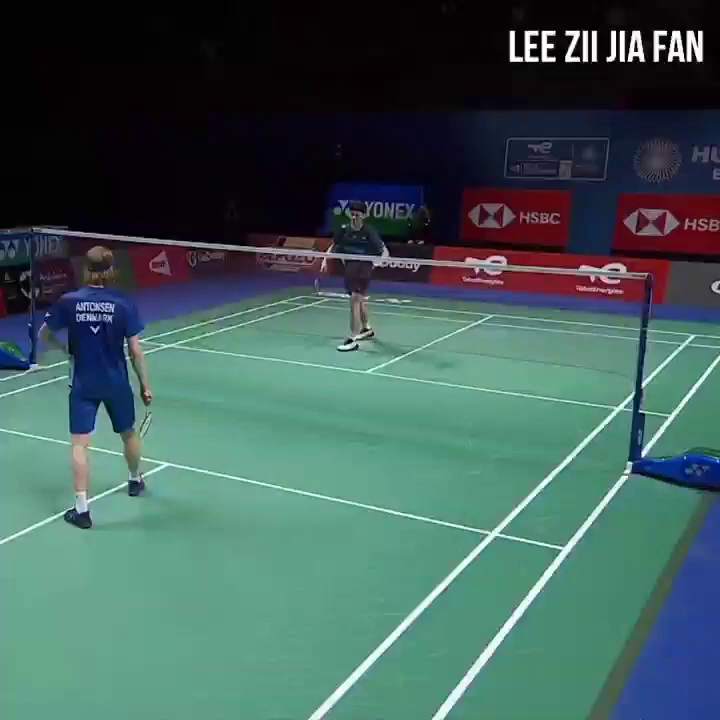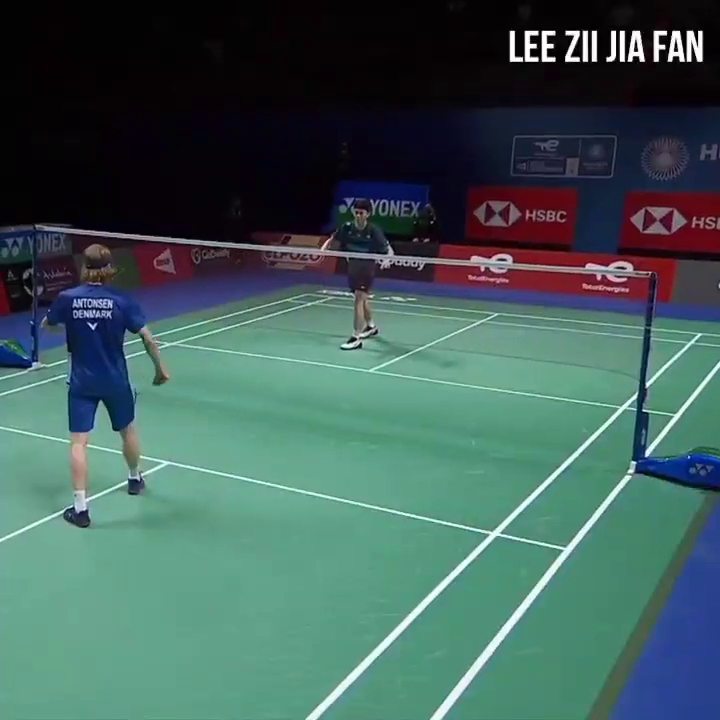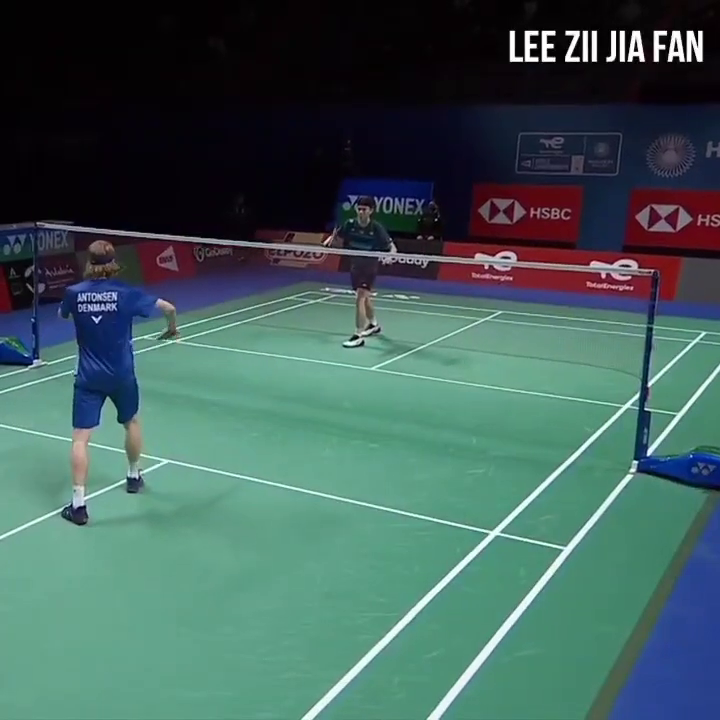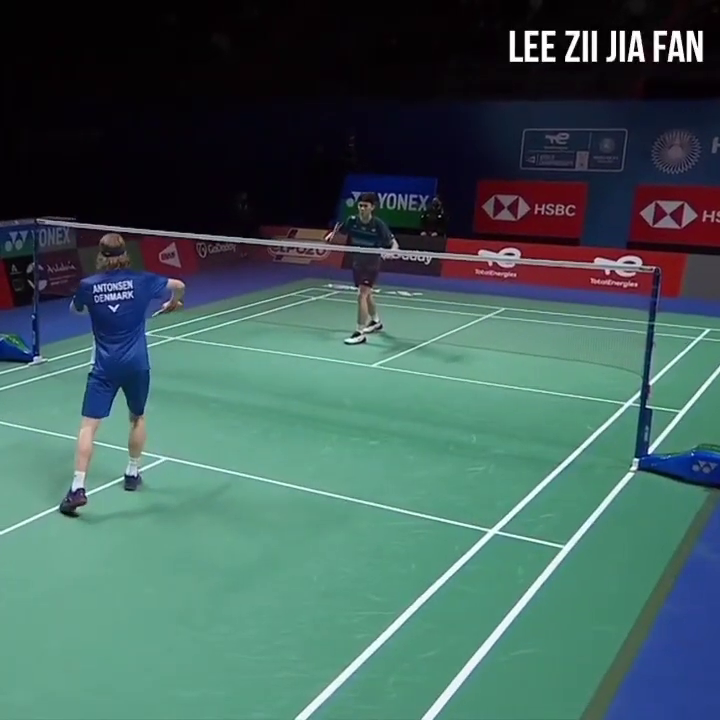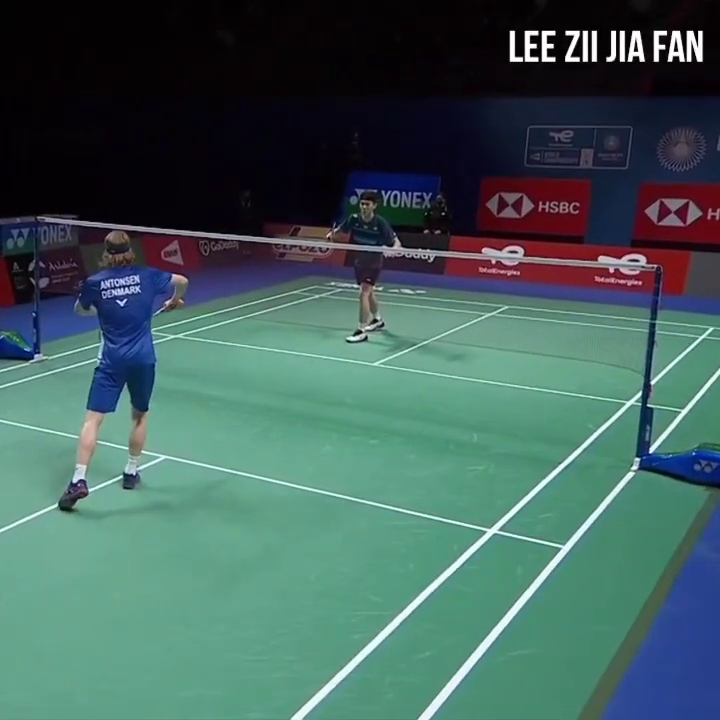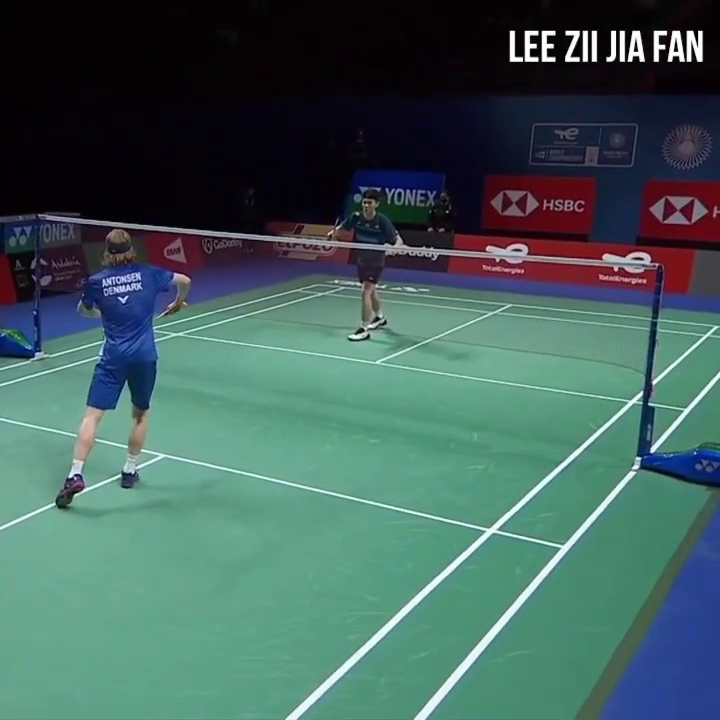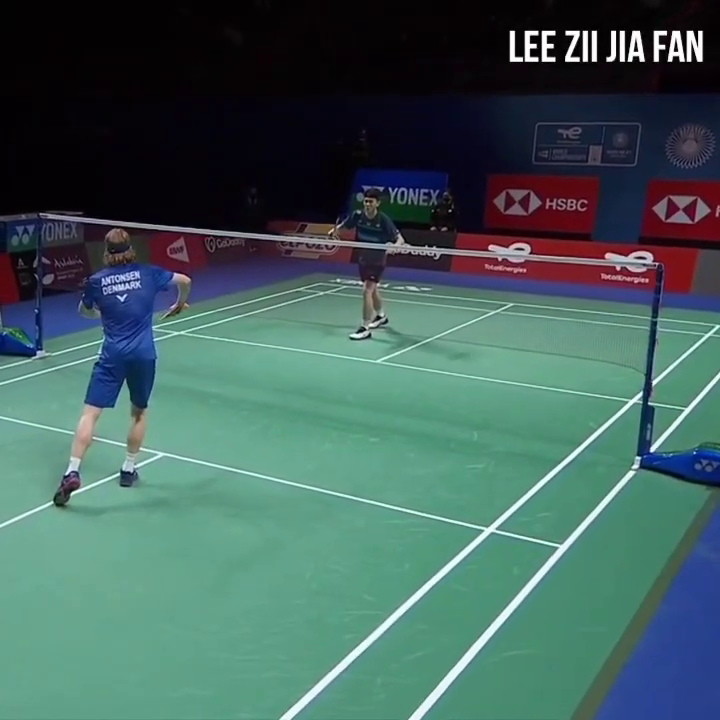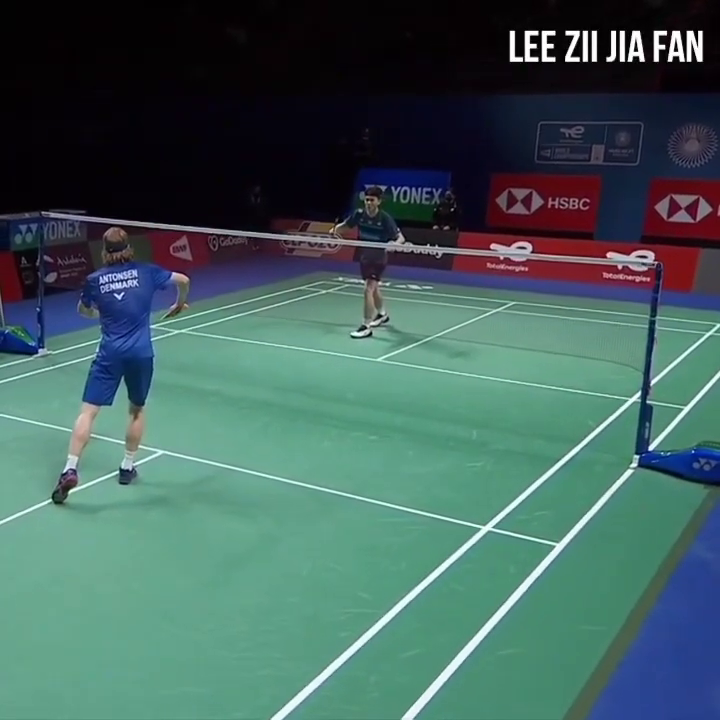
dt=0.3s
person 1, frame 1
left shoulder: (68, 301)
right shoulder: (123, 304)
left elbow: (44, 334)
right elbow: (135, 350)
right wrist: (146, 386)
left hip: (83, 385)
right hip: (116, 383)
left knee: (79, 444)
right knee: (129, 434)
left ankle: (82, 509)
right ankle: (135, 480)
person 1, frame 2
left shoulder: (67, 298)
right shoulder: (121, 301)
left elbow: (46, 325)
right elbow: (148, 339)
right wrist: (160, 369)
left hip: (82, 382)
right hip: (115, 380)
left knee: (78, 442)
right knee: (128, 430)
left ankle: (80, 508)
right ankle: (135, 479)
person 1, frame 3
left shoulder: (73, 292)
right shoulder: (126, 293)
left elbow: (62, 315)
right elbow: (168, 308)
right wrist: (172, 328)
left hip: (88, 376)
right hip: (121, 374)
left knee: (80, 437)
right knee: (131, 422)
left ankle: (78, 504)
right ankle: (134, 476)
person 1, frame 4
left shoulder: (88, 285)
right shoulder: (140, 280)
left elbow: (75, 309)
right elbow: (179, 286)
right wrist: (173, 303)
left hip: (104, 365)
right hip: (136, 364)
left knee: (88, 426)
right knee: (137, 417)
left ankle: (78, 489)
right ankle: (132, 474)
person 1, frame 5
left shoulder: (94, 282)
right shoulder: (146, 276)
left elbow: (80, 310)
right elbow: (182, 281)
right wrist: (175, 301)
left hip: (112, 360)
right hip: (142, 359)
left knee: (93, 419)
right knee: (140, 415)
left ankle: (79, 480)
right ankle: (131, 472)
person 1, frame 6
left shoulder: (96, 281)
right shoulder: (147, 274)
left elbow: (83, 311)
right elbow: (185, 280)
right wrist: (178, 303)
left hip: (113, 357)
right hip: (144, 356)
left knee: (92, 415)
right knee: (140, 414)
left ankle: (75, 475)
right ankle: (130, 471)
person 1, frame 7
left shoulder: (97, 280)
right shoulder: (148, 273)
left elbow: (84, 311)
right elbow: (185, 281)
right wrist: (179, 304)
left hip: (113, 355)
right hip: (143, 354)
left knee: (90, 413)
right knee: (139, 412)
left ankle: (72, 472)
right ankle: (128, 470)
person 1, frame 8
left shoulder: (94, 279)
right shoulder: (145, 272)
left elbow: (83, 311)
right elbow: (183, 280)
right wrist: (180, 304)
left hip: (110, 353)
right hip: (140, 353)
left knee: (88, 411)
right knee: (137, 410)
left ankle: (70, 470)
right ankle: (127, 467)
